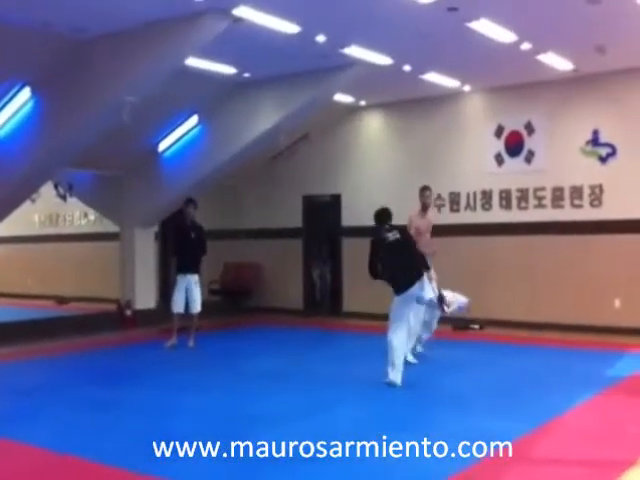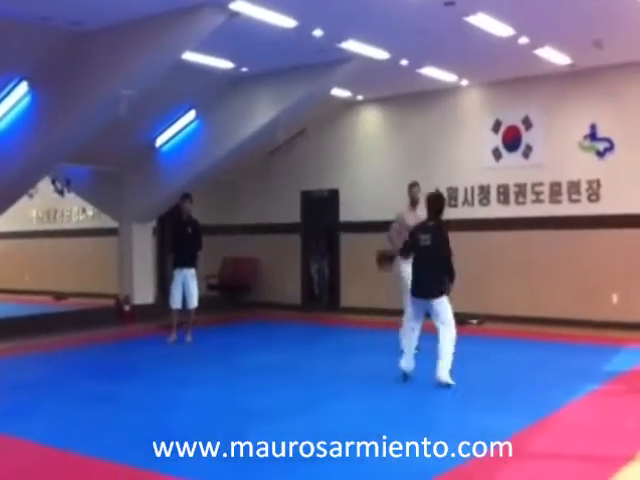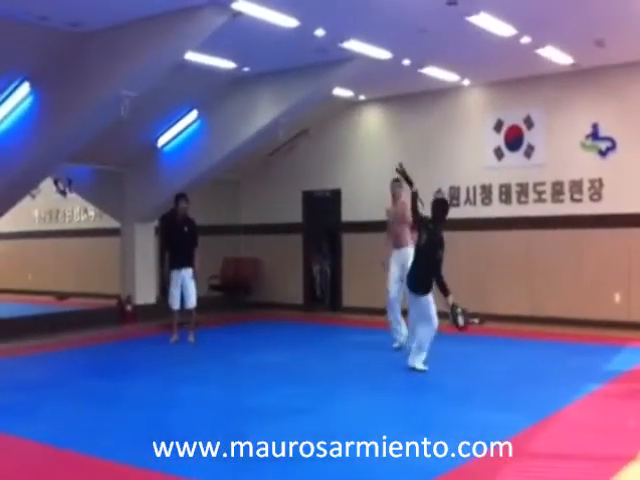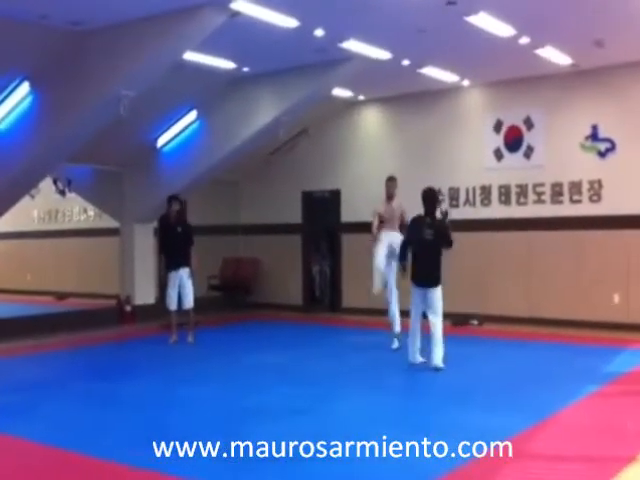
dt=0.5s
person 1, frame 1
left shoulder: (377, 239)
right shoulder: (401, 231)
left elbow: (374, 271)
right elbow: (416, 253)
right wrist: (428, 270)
left hip: (402, 289)
right hip: (418, 281)
left knee: (396, 332)
left ankle: (394, 376)
person 1, frame 2
left shoulder: (417, 230)
right shoulder: (441, 234)
left elbow: (405, 252)
right elbow: (447, 262)
left wrist: (400, 254)
right wrist: (450, 281)
left hip: (417, 291)
right hip: (436, 292)
left knee: (413, 326)
right knee: (447, 330)
left ankle: (407, 365)
right ankle: (443, 374)
person 1, frame 3
left shoulder: (423, 224)
right shoulder: (437, 239)
left elbow: (415, 214)
right elbow: (436, 271)
left wrist: (414, 193)
right wrist: (447, 295)
left hip: (412, 281)
right hip: (422, 287)
left knee: (418, 320)
right knee: (430, 325)
left ankle: (414, 355)
right ankle: (415, 360)
person 1, frame 4
left shoulder: (415, 223)
right shoulder: (441, 226)
left elbow: (405, 245)
right elbow: (448, 244)
left wrist: (402, 262)
left hip: (417, 279)
right hip: (433, 280)
left knee: (415, 318)
right knee: (436, 320)
left ankle: (414, 356)
right ankle: (437, 360)
person 2, frame 1
left shoulder: (430, 218)
right shoulder: (413, 219)
right wrist: (425, 253)
left hip: (427, 264)
left ankle: (420, 340)
right ankle: (409, 350)
person 2, frame 2
left shoulder: (422, 215)
right shoulder: (402, 214)
right elbow: (391, 235)
right wrist: (398, 250)
right hip: (404, 260)
right knee: (410, 297)
left ankle: (407, 336)
person 2, frame 3
left shoulder: (406, 207)
right shoulder: (389, 211)
left elbow: (412, 224)
right wrist: (388, 252)
left hip: (408, 251)
right hip: (394, 254)
right knee: (392, 297)
right ankle: (400, 335)
person 2, frame 4
left shoulder: (400, 208)
right shoulder: (379, 210)
left elbow: (404, 228)
right elbow: (374, 229)
right wrist: (375, 237)
left hip: (396, 241)
right hip: (384, 247)
left knee: (384, 239)
right knee: (390, 288)
right ankle: (396, 329)
person 3, frame 1
left shoulder: (198, 229)
right shoulder: (178, 228)
left elbow: (202, 252)
right elbow: (175, 252)
left wrist: (199, 271)
right wrist: (176, 270)
left hip: (193, 274)
right hip: (180, 273)
left knee: (195, 308)
right knee: (176, 307)
left ankle: (192, 338)
right ankle: (174, 337)
person 3, frame 2
left shoulder: (195, 224)
right shoulder: (175, 224)
left elbow: (198, 248)
right elbow: (172, 247)
left wrist: (196, 266)
right wrist: (172, 265)
left hip: (190, 268)
right hip: (177, 268)
left knee: (192, 303)
right knee: (174, 302)
left ankle: (189, 333)
right ankle: (174, 333)
person 3, frame 3
left shoulder: (190, 223)
right shoulder: (170, 224)
left elbow: (195, 247)
right elbow: (167, 248)
left wrist: (194, 266)
right wrist: (167, 267)
left hip: (187, 268)
right hip: (174, 268)
left knee: (191, 303)
right knee: (174, 303)
left ankle: (192, 332)
right ankle: (175, 333)
person 3, frame 4
left shoulder: (184, 224)
right shoulder: (163, 226)
left elbow: (190, 246)
right elbow: (162, 251)
left wrist: (191, 265)
right wrist: (164, 270)
left hip: (184, 268)
right hip: (171, 270)
left knee: (188, 303)
right knee: (172, 304)
left ankle: (191, 333)
right ankle: (174, 333)
